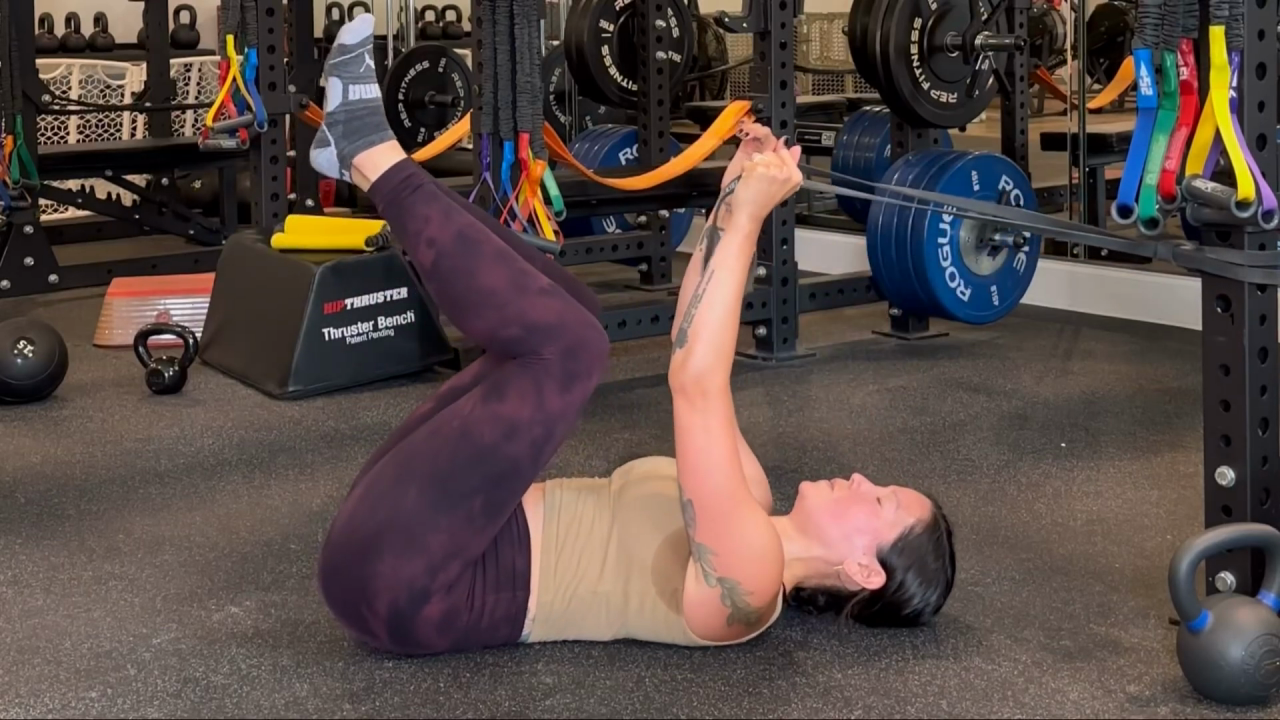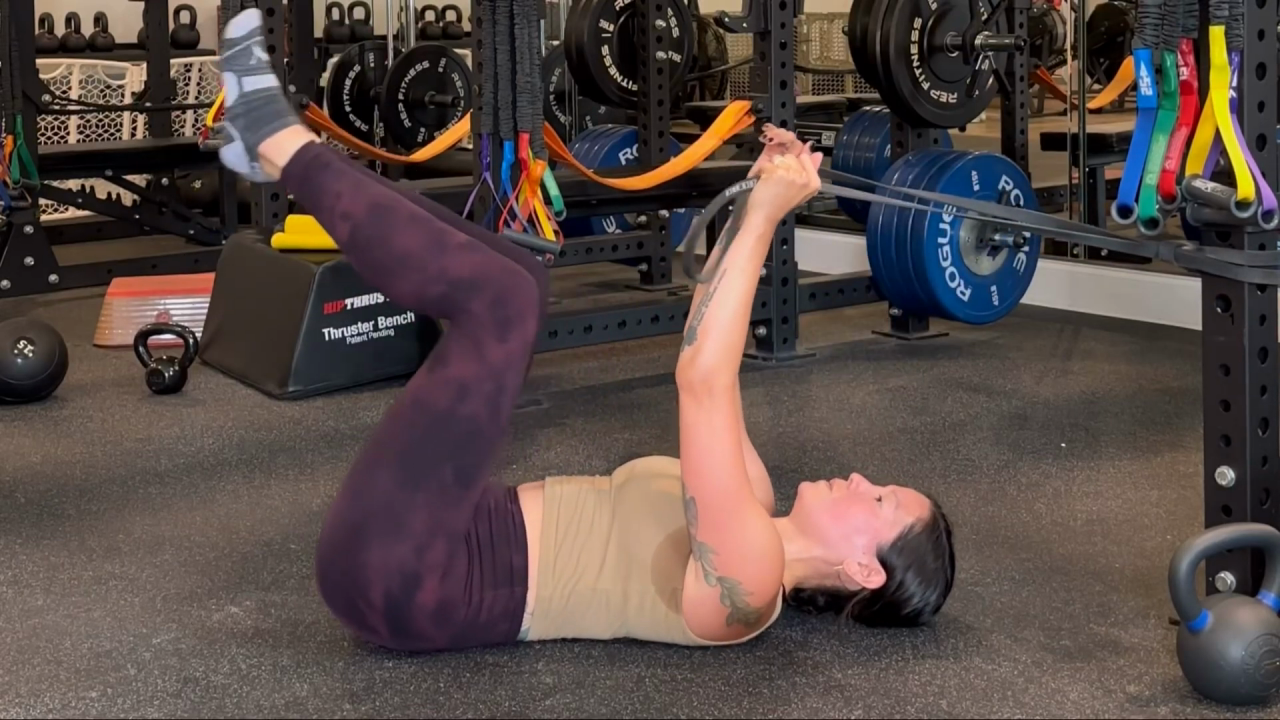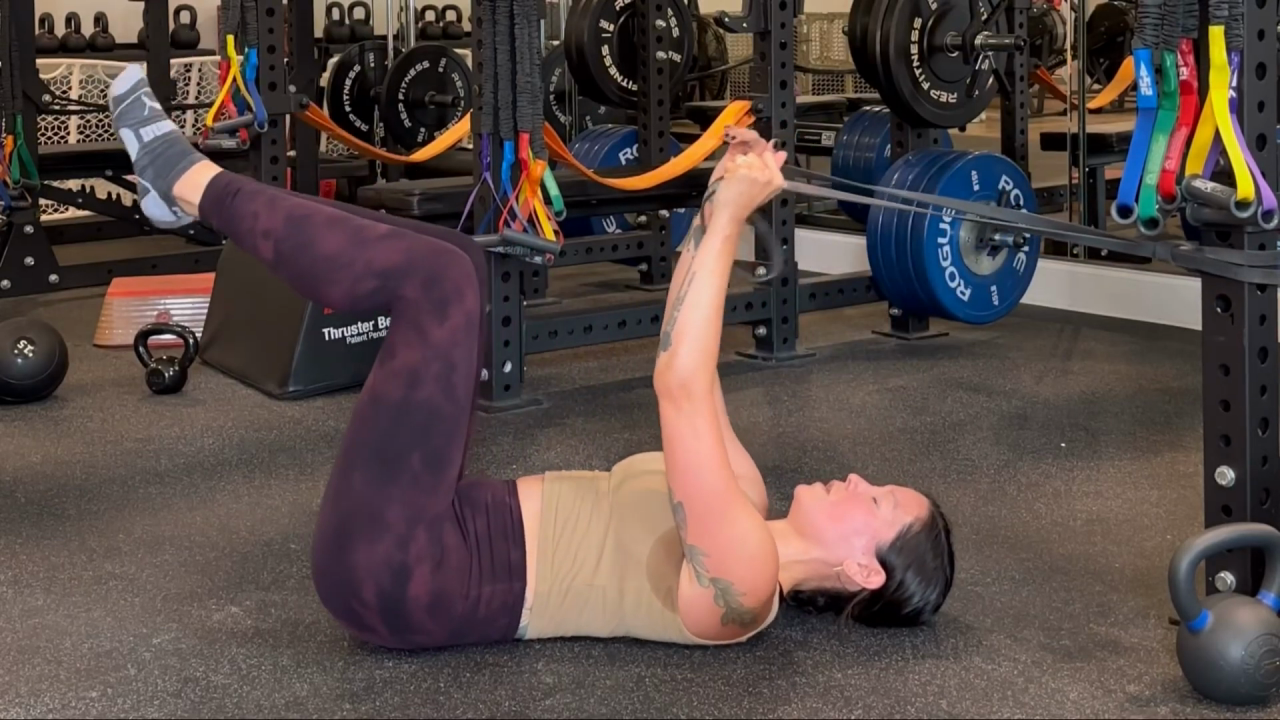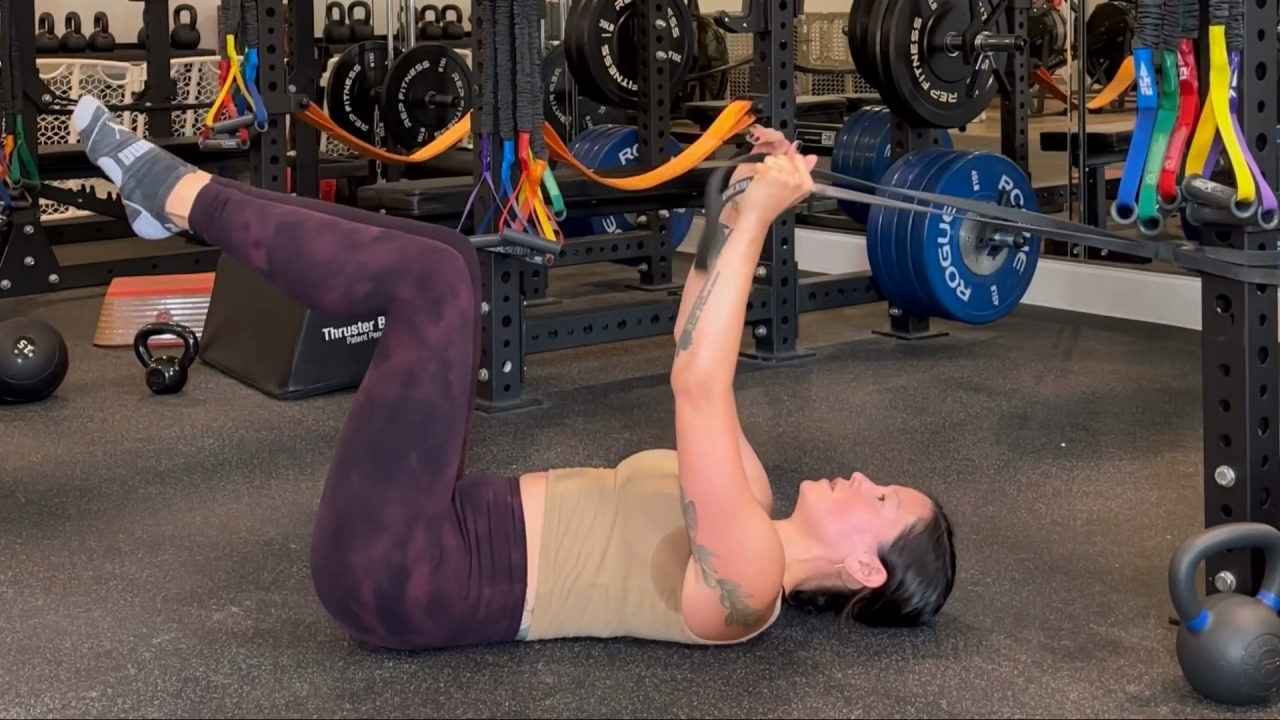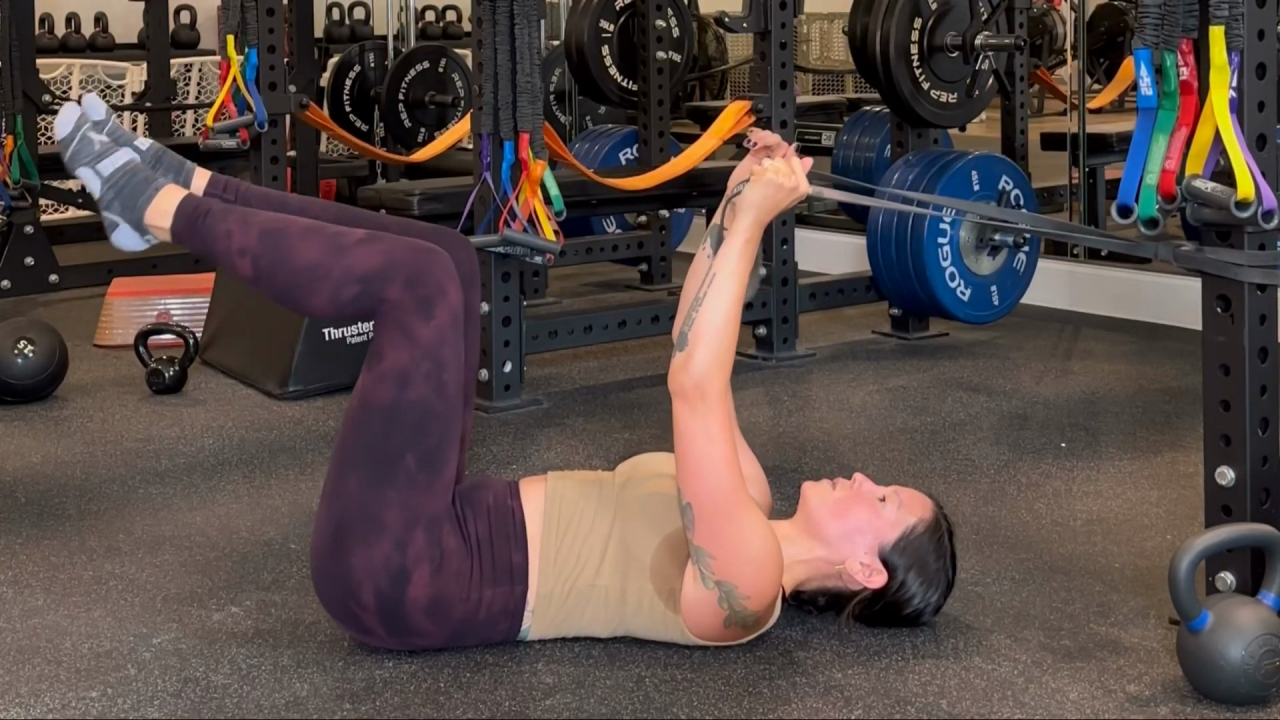
dt=0.4s
person 1, frame 1
left shoulder: (745, 582)
right shoulder: (748, 513)
left elbow: (695, 385)
right elbow: (697, 353)
left wrist: (745, 221)
right wrist: (729, 204)
left hip: (398, 575)
right hip: (421, 525)
left knee: (565, 341)
right knee: (562, 316)
left ankle: (375, 159)
right ankle: (369, 157)
person 1, frame 2
left shoulder: (743, 582)
right shoulder: (749, 510)
left elbow: (703, 382)
right elbow: (707, 361)
left wrist: (763, 219)
right wrist: (758, 203)
left hip: (397, 577)
right hip: (452, 542)
left knee: (495, 295)
right knee: (515, 281)
left ankle: (283, 144)
right ankle: (290, 150)
person 1, frame 3
left shoulder: (739, 583)
right shoulder: (747, 520)
left elbow: (680, 387)
right elbow: (692, 370)
left wrist: (727, 217)
right wrist: (724, 204)
left hip: (397, 575)
right hip: (433, 542)
left knee: (435, 279)
right knee: (452, 265)
left ankle: (194, 182)
right ankle: (199, 185)
person 1, frame 4
left shoulder: (745, 584)
right shoulder: (748, 513)
left elbow: (698, 390)
right elbow: (700, 357)
left wrist: (756, 219)
right wrist: (741, 207)
left hip: (395, 576)
right hip: (442, 531)
left knee: (428, 278)
right knee: (440, 259)
left ankle: (184, 197)
right ankle: (185, 188)
person 1, frame 5
left shoulder: (744, 585)
right shoulder: (750, 513)
left elbow: (694, 391)
right elbow: (699, 362)
left wrist: (750, 223)
right wrist: (733, 207)
left hip: (398, 577)
right hip: (441, 531)
left knee: (418, 277)
right knee: (444, 260)
left ankle: (162, 211)
right ankle: (188, 187)
